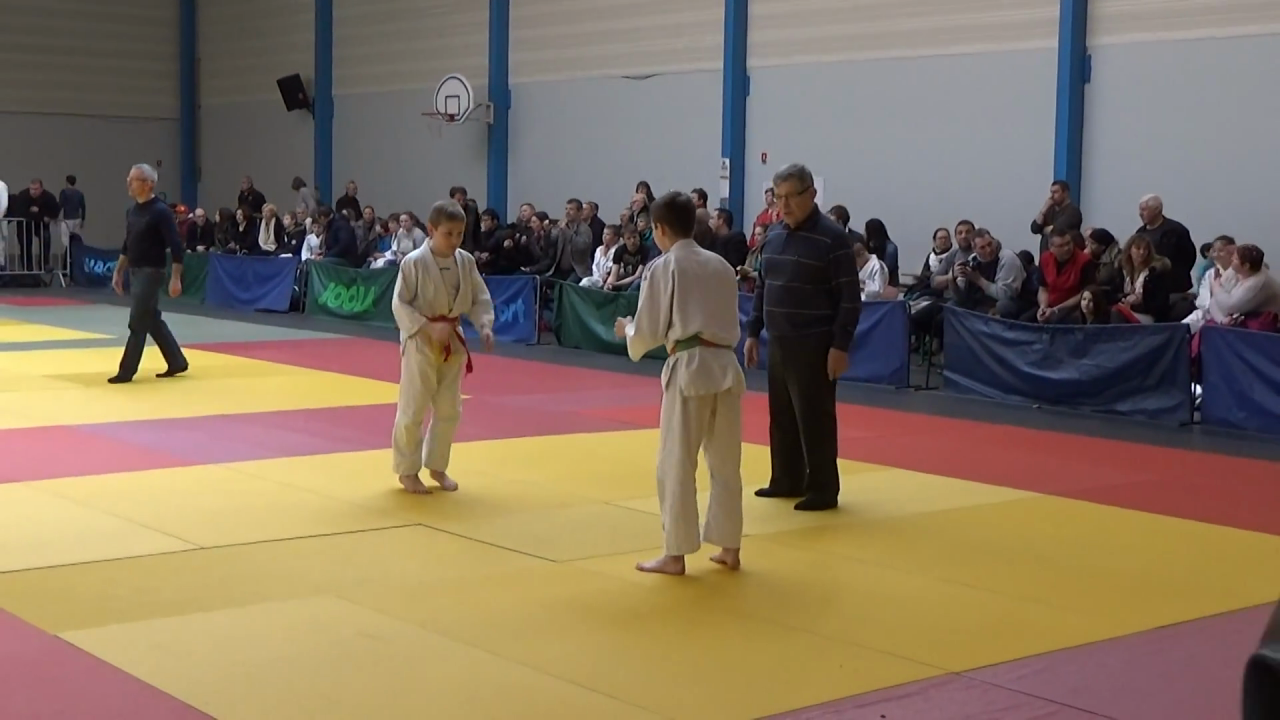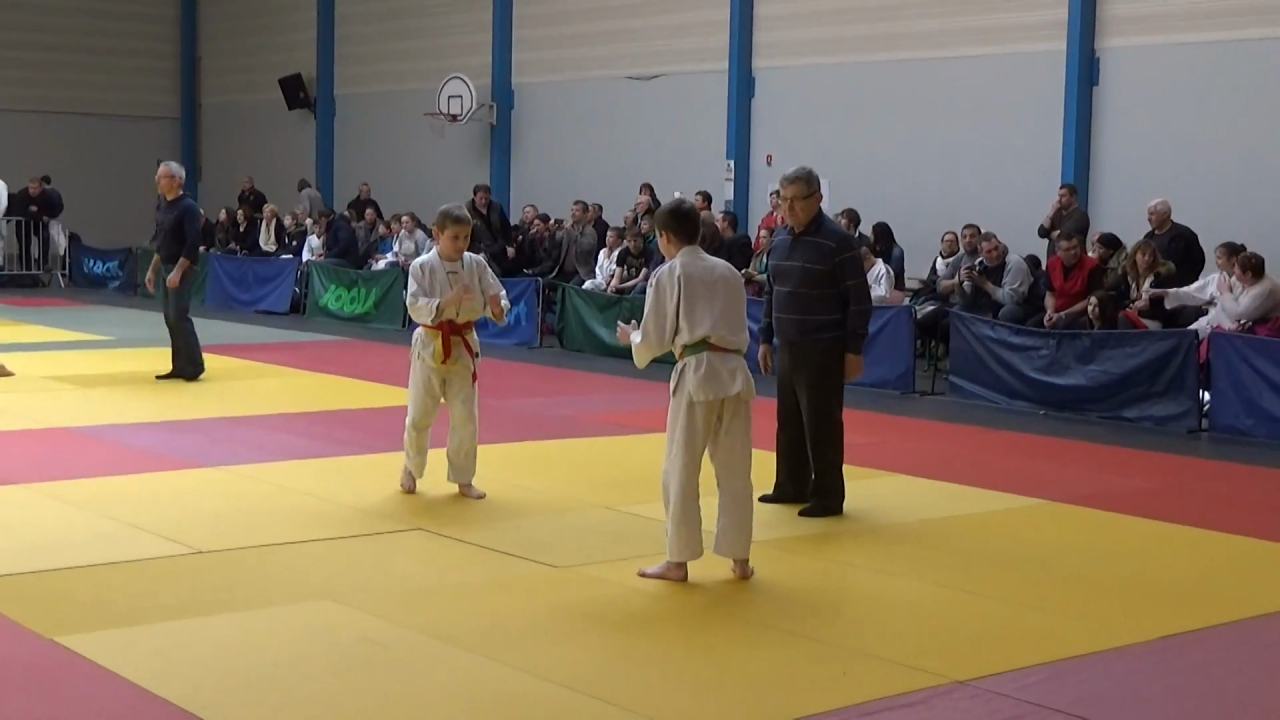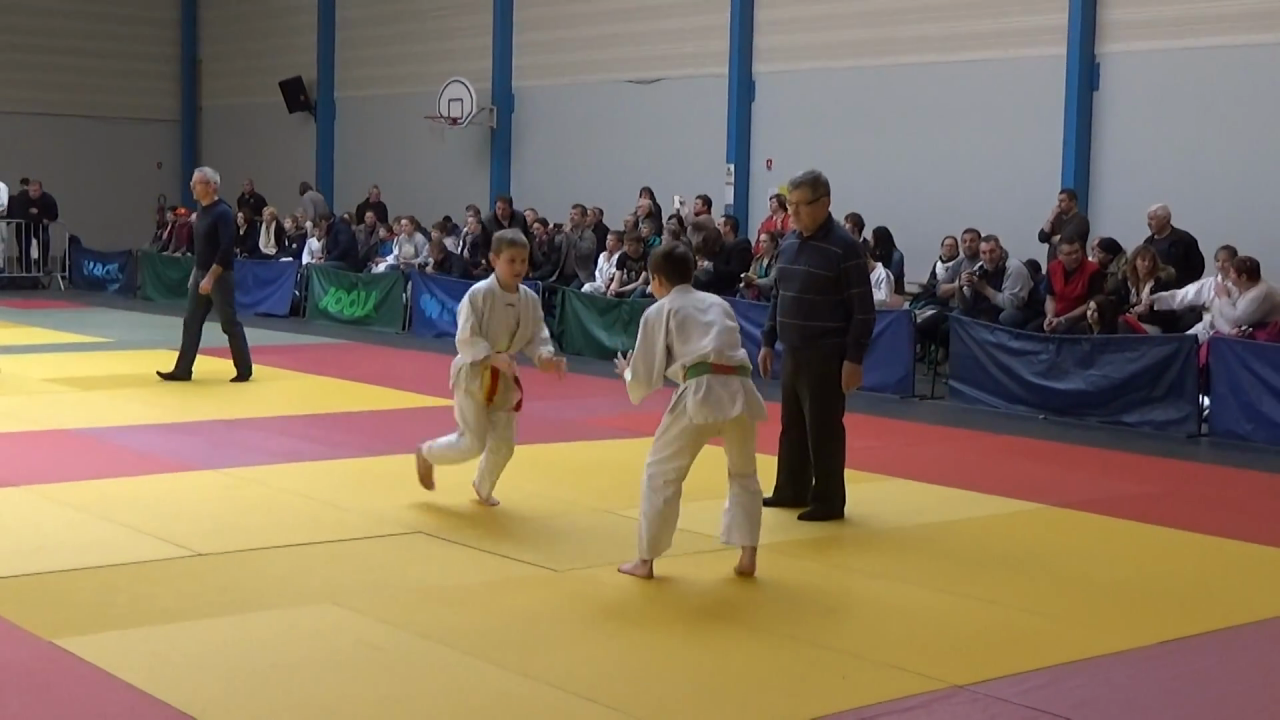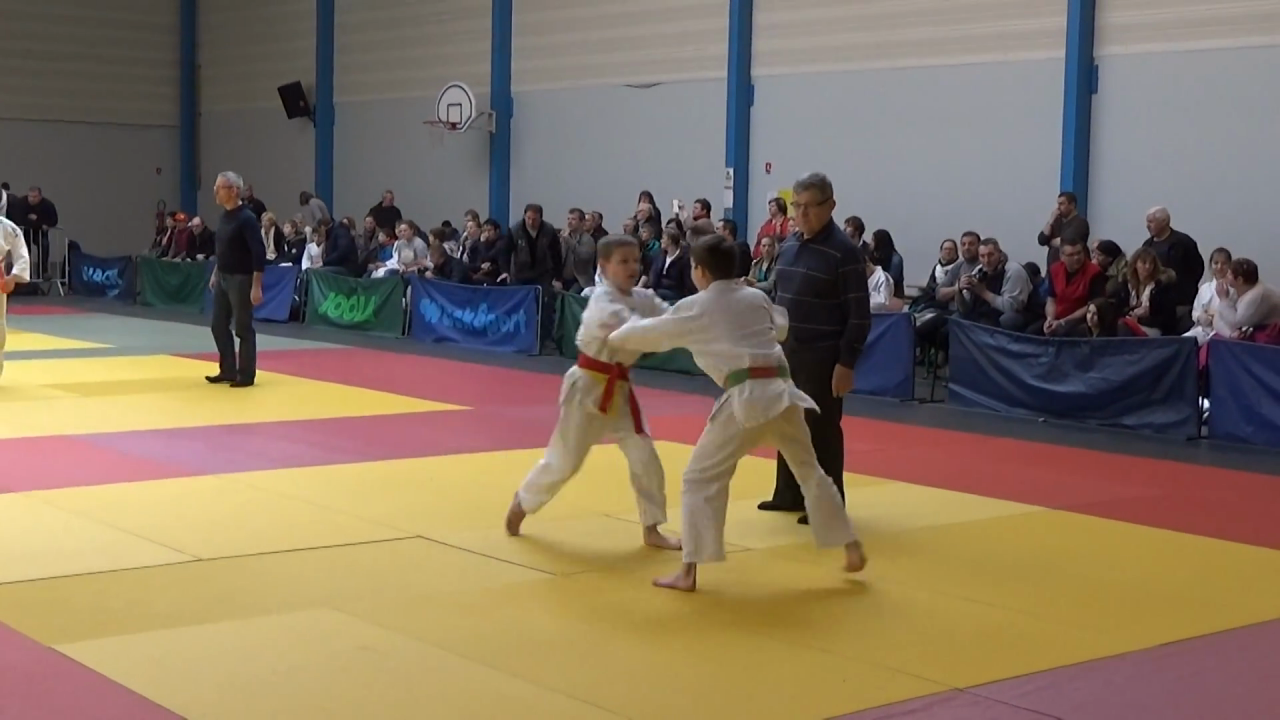
dt=0.4s
person 1, frame 1
left shoulder: (662, 267)
right shoulder: (721, 265)
left elbow: (649, 332)
left wrist: (627, 329)
left hip: (689, 368)
right hip: (725, 365)
left knee: (676, 464)
right knee: (725, 463)
left ankle: (675, 555)
right ankle: (730, 547)
person 1, frame 2
left shoulder: (667, 275)
right shoulder: (729, 271)
left elbow: (655, 340)
left wrist: (631, 337)
left hip: (697, 373)
right hip: (734, 371)
left knee: (681, 470)
right knee: (735, 471)
left ankle: (678, 561)
right ankle: (740, 560)
person 1, frame 3
left shoulder: (657, 313)
right shoulder: (719, 303)
left elbow: (645, 380)
left wrist: (627, 373)
left hip: (700, 393)
right hip: (739, 391)
left knee: (662, 473)
right knee: (743, 474)
left ankle: (645, 559)
right ankle: (747, 554)
person 1, frame 4
left shoulder: (695, 307)
right shoulder: (757, 297)
left elbow: (649, 331)
right elbow: (781, 329)
left wrist: (614, 337)
left hip: (745, 398)
right hip: (782, 391)
left knee: (702, 478)
right knee: (810, 471)
left ankle: (688, 570)
right ankle: (851, 547)
person 2, frame 1
left shoulder: (832, 237)
right shoulder: (774, 234)
left elbow: (850, 298)
right elbow: (762, 288)
left wrist: (840, 345)
right wrist: (752, 332)
left hip: (813, 344)
right hip: (779, 342)
left knee: (814, 418)
right knee: (781, 416)
left ankle: (823, 490)
right ankle: (787, 480)
person 2, frame 2
left shoulder: (838, 241)
right shoulder: (780, 240)
left elbow: (859, 300)
left wrist: (854, 349)
right wrist: (765, 339)
left hip: (823, 349)
right hip: (788, 347)
left knee: (821, 424)
right knee: (789, 421)
left ankle: (828, 496)
right ankle: (791, 486)
person 2, frame 3
left shoulder: (845, 247)
right shoulder: (789, 243)
left elbow: (863, 310)
left wrist: (854, 359)
right wrist: (767, 342)
left hip: (826, 355)
right hip: (793, 352)
left knee: (824, 429)
right knee: (792, 425)
left ankle: (829, 501)
right ankle: (791, 490)
person 2, frame 4
left shoulder: (844, 251)
right shoulder: (789, 246)
left elbow: (859, 315)
left wrist: (846, 363)
left hip: (822, 358)
right hip: (790, 354)
left knee: (822, 431)
right ankle: (790, 494)
person 3, frame 1
left shoulder: (465, 261)
right shoulder: (414, 262)
left elbow: (480, 299)
right elbow: (400, 304)
left wrist: (485, 327)
right wrist: (429, 329)
left hip: (452, 341)
right hip: (421, 342)
left knee: (449, 410)
right knee: (413, 410)
left ankle: (436, 467)
right ankle: (408, 472)
person 3, frame 2
left shoulder: (477, 264)
right shoulder: (422, 266)
left elbow: (496, 303)
right elbow: (415, 307)
left wrist: (497, 307)
right wrist: (448, 300)
left hip: (463, 345)
right hip: (431, 346)
left knee: (465, 417)
right knee: (420, 416)
left ankle: (463, 479)
right ankle: (411, 469)
person 3, frame 3
left shoulder: (530, 299)
right shoulder: (478, 294)
left elbow: (538, 338)
right elbow: (466, 340)
left wrist: (547, 358)
right wrist: (498, 360)
left hip: (505, 377)
right hip: (474, 373)
left knee: (503, 443)
right knee: (473, 443)
left ankle: (483, 486)
right ankle: (427, 454)
person 3, frame 4
left shoulder: (644, 298)
right shoulder: (604, 301)
left hip: (618, 389)
right hip: (587, 387)
left knee: (645, 459)
right knee: (563, 461)
left ankle: (651, 528)
right ankle: (522, 503)
person 4, frame 1
left shoulder: (160, 211)
right shoulder: (132, 210)
left elbow: (176, 245)
left wrist: (175, 278)
right wrist: (118, 272)
left hip: (151, 273)
right hip: (135, 272)
left knee: (137, 322)
right knee: (153, 320)
left ankle: (126, 371)
right ankle: (177, 362)
person 4, frame 2
left shoulder: (188, 207)
right shoulder: (165, 208)
left elbow: (193, 243)
left wrist: (178, 272)
right wrist: (152, 270)
left hip: (181, 272)
right hip: (169, 270)
left knee: (178, 318)
right knee: (172, 318)
left ankle: (193, 366)
right ankle: (181, 368)
person 4, frame 3
left shoulder: (223, 213)
right shoulder: (203, 212)
left elbow: (226, 249)
left wrist: (210, 278)
right wrist: (196, 275)
left hip: (219, 277)
right hip: (201, 275)
left knee: (230, 323)
right knee: (192, 321)
left ankle: (244, 369)
right ankle: (183, 370)
person 4, frame 4
left shoulder: (246, 218)
right shoulder: (224, 217)
left elbow: (259, 254)
left wrist: (256, 286)
right wrist: (215, 274)
left hip: (241, 280)
right hip: (223, 279)
left knee: (243, 329)
right knee: (218, 326)
left ankle: (246, 375)
right ankle: (228, 371)
